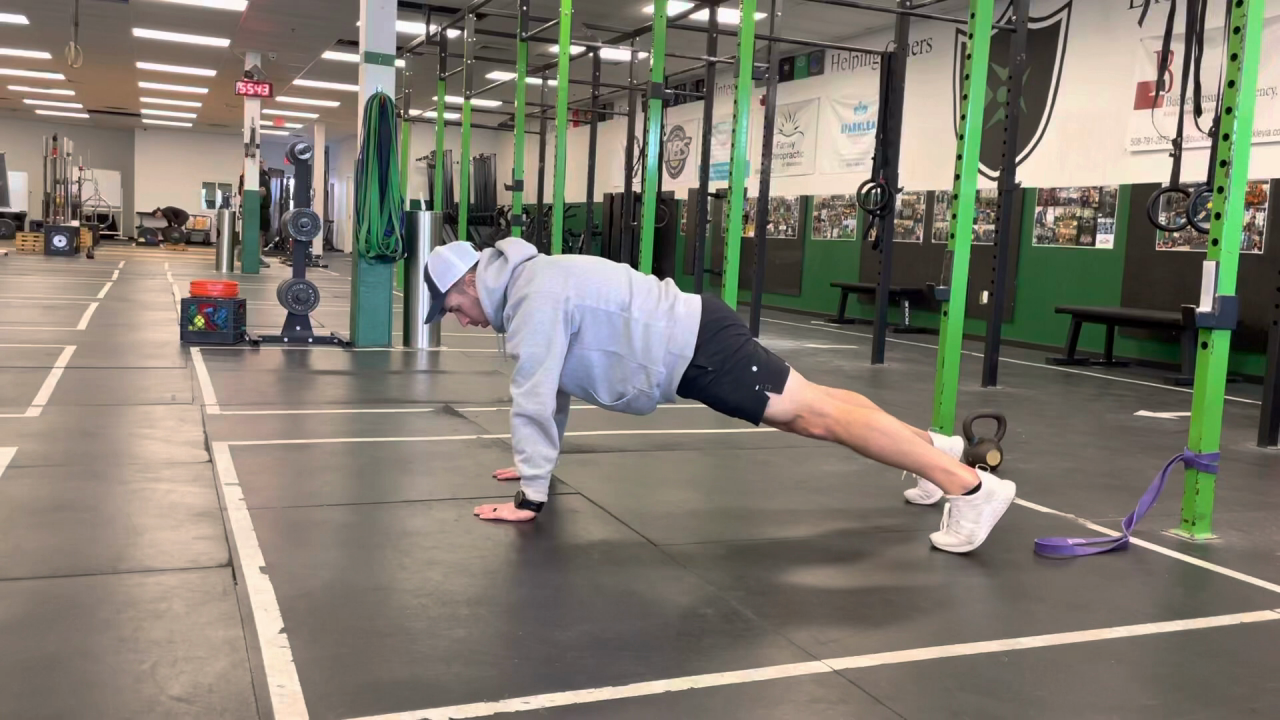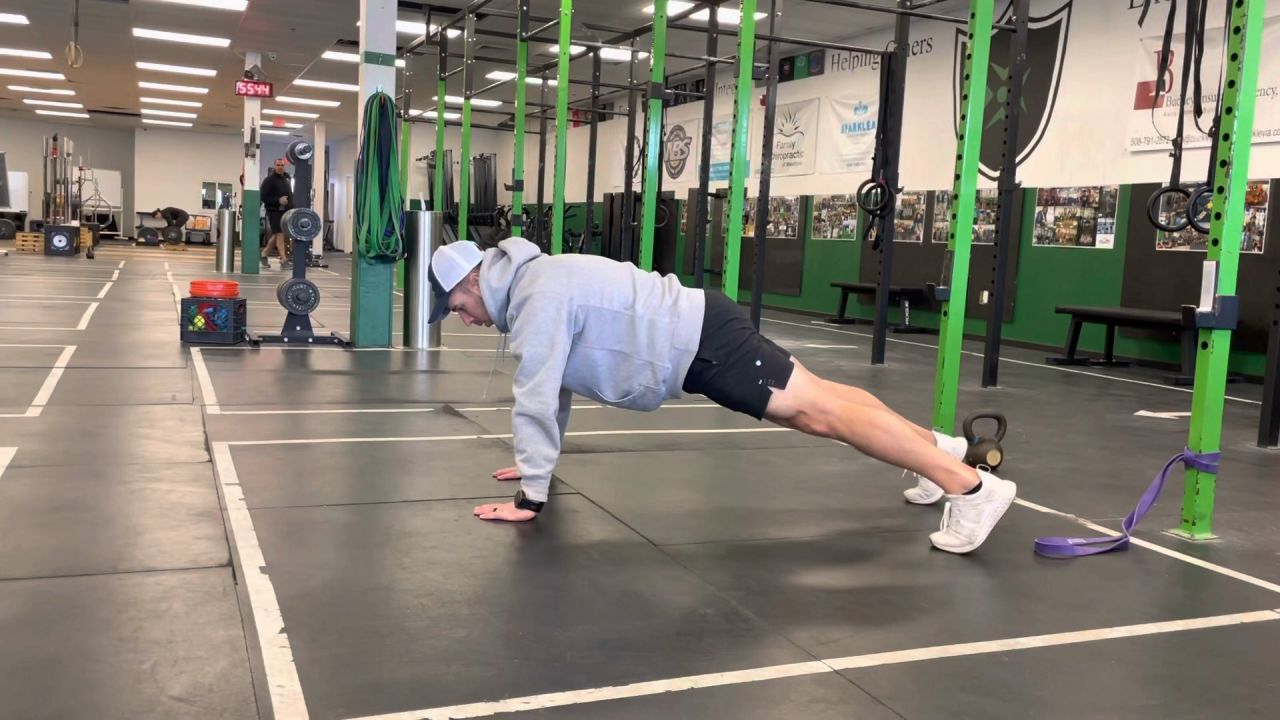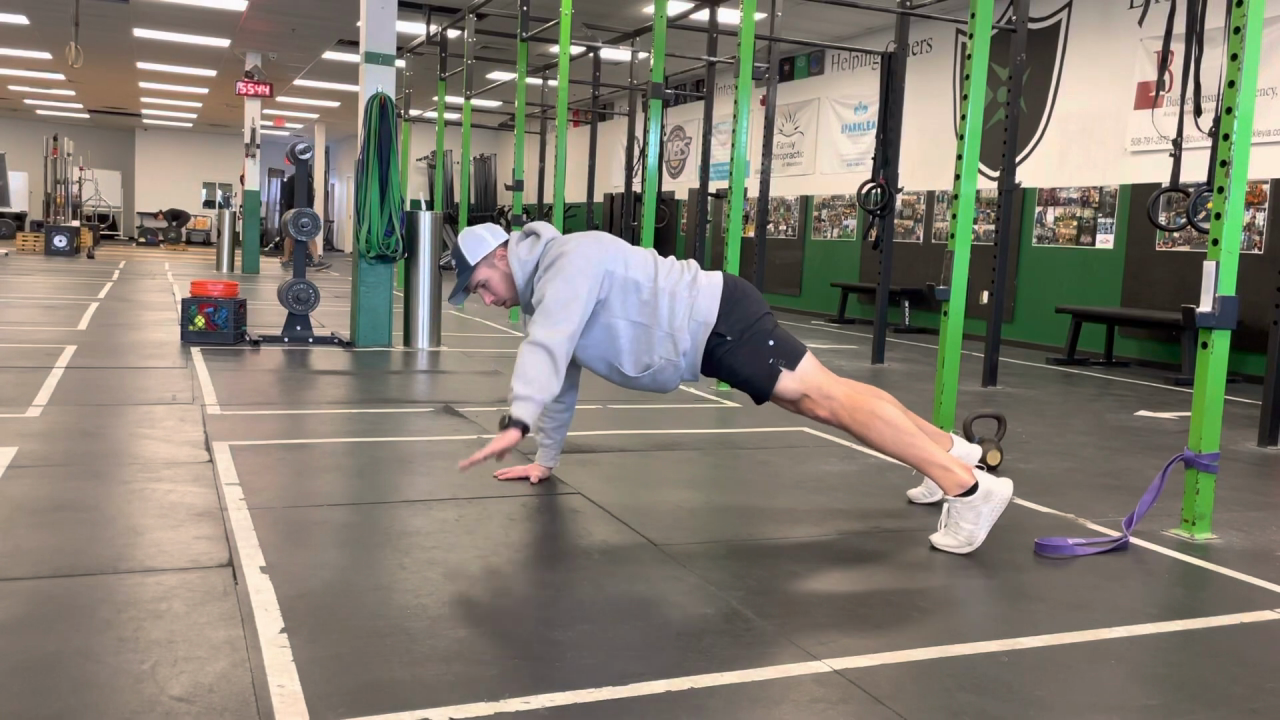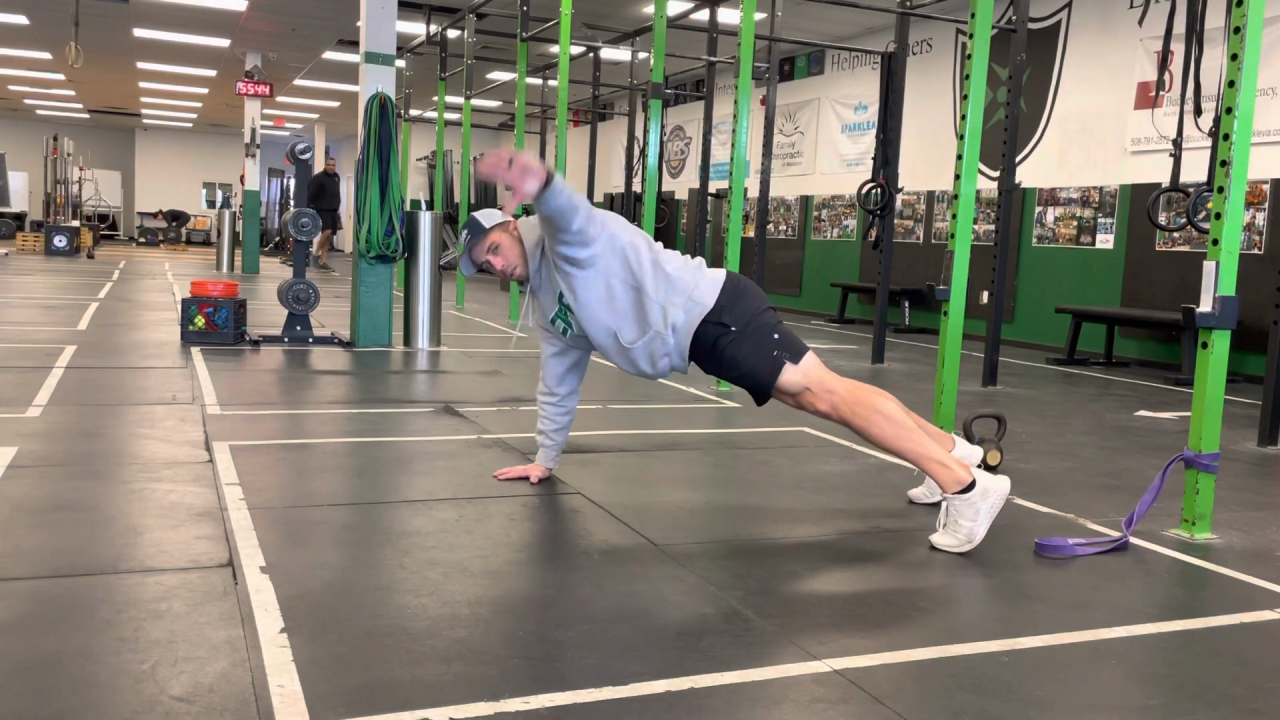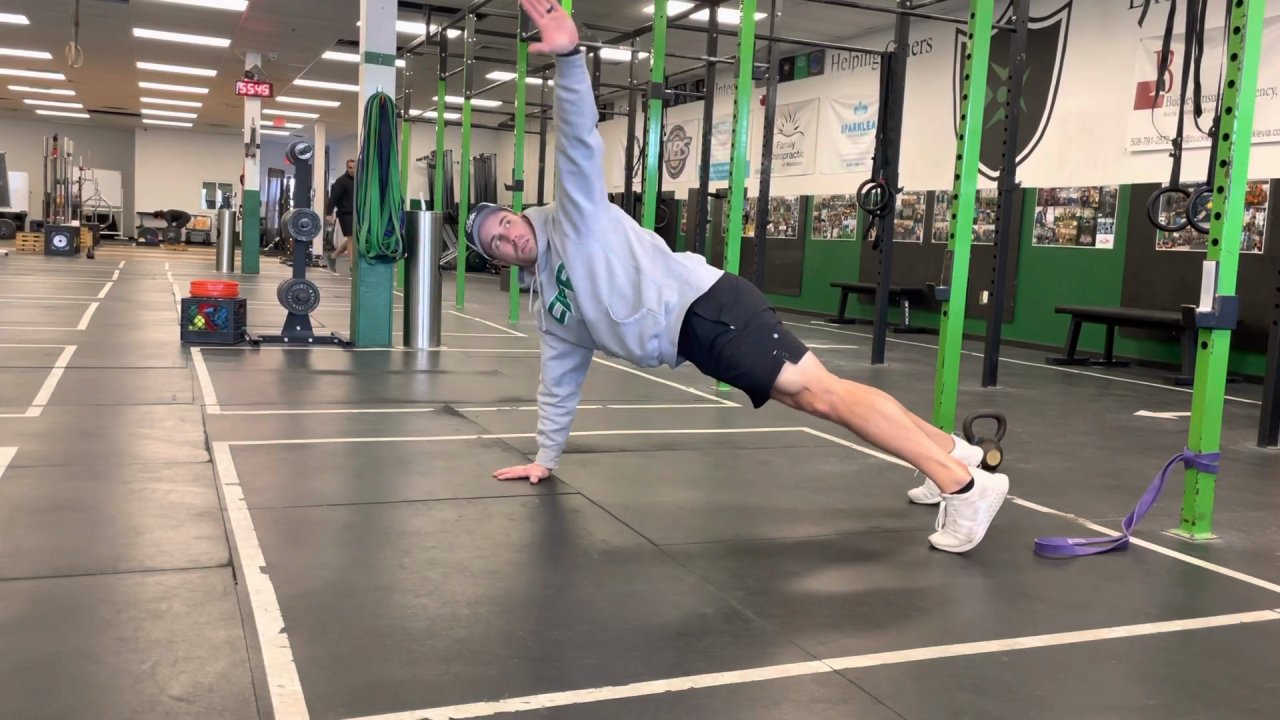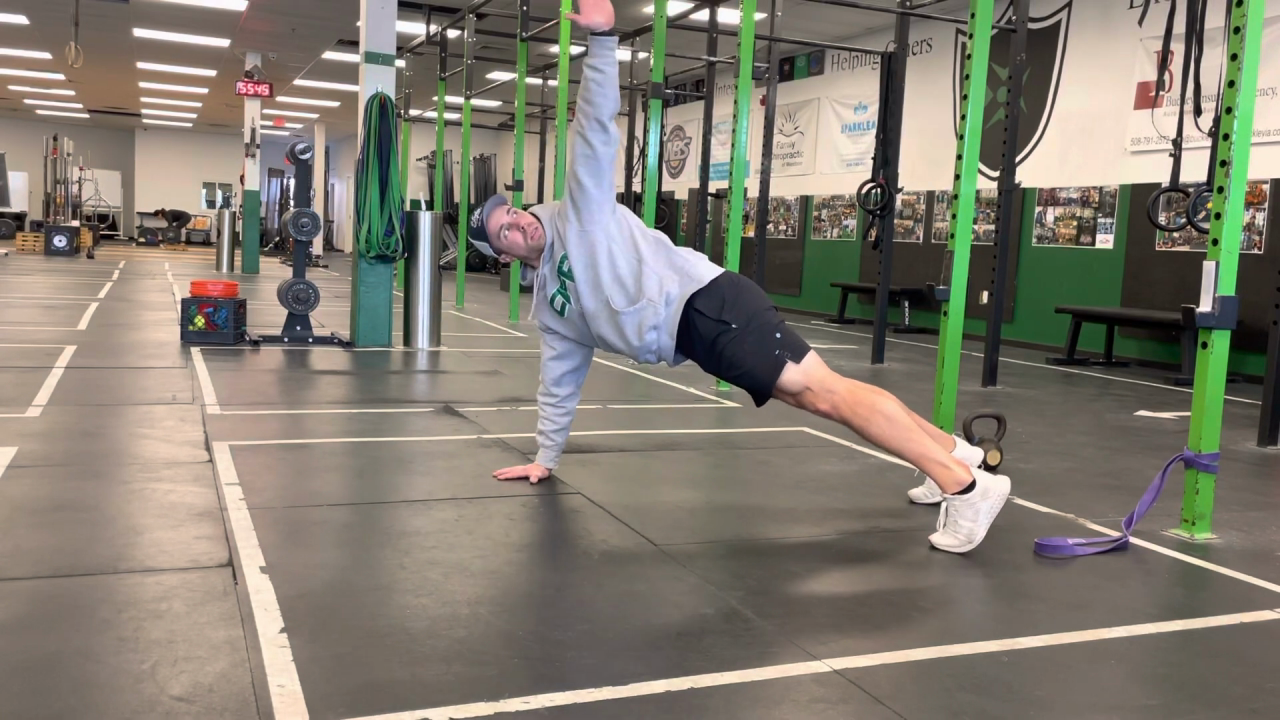
dt=0.4s
person 1, frame 1
left shoulder: (532, 295)
right shoulder: (530, 286)
left elbow: (533, 399)
right elbow: (555, 385)
left wrist: (530, 495)
right wrist: (538, 460)
left hip: (695, 349)
right hip: (689, 342)
left knee: (813, 413)
right knee: (810, 403)
left ankle: (970, 487)
right ankle: (933, 446)
person 1, frame 2
left shoulder: (537, 296)
right shoulder: (533, 283)
left elbow: (535, 400)
right elbow: (554, 387)
left wrist: (529, 496)
right wrist: (536, 461)
left hip: (700, 341)
right hip: (694, 339)
left knee: (817, 411)
right knee: (815, 394)
left ankle: (970, 487)
right ankle: (936, 446)
person 1, frame 3
left shoulder: (568, 260)
right shoulder: (544, 292)
left elbow: (547, 347)
right elbow: (560, 375)
left wrist: (516, 421)
right wrist: (545, 458)
left hip: (717, 318)
right hip: (706, 331)
left knee: (822, 396)
right knee: (821, 393)
left ankle: (967, 484)
right ankle: (950, 447)
person 1, frame 4
left shoulder: (569, 235)
right shoulder: (548, 296)
left elbow: (565, 213)
right elbow: (558, 378)
left wrist: (537, 182)
right wrist: (545, 455)
left hip: (716, 310)
right hip: (702, 337)
left knee: (822, 391)
right knee: (818, 397)
left ankle: (963, 481)
right ankle: (951, 450)
person 1, frame 5
left shoulder: (571, 220)
right shoulder: (550, 303)
left elbow: (579, 140)
right elbow: (560, 381)
left wrist: (568, 58)
right wrist: (545, 457)
left hip: (707, 308)
right hip: (696, 338)
left knee: (820, 392)
right knee: (814, 400)
left ankle: (963, 482)
right ankle: (951, 453)
person 1, frame 6
left shoulder: (580, 212)
right shoulder: (550, 303)
left elbow: (595, 126)
right elbow: (560, 380)
right wrist: (545, 456)
left hip: (706, 303)
right hip: (691, 336)
left knee: (822, 390)
right knee: (813, 397)
left ankle: (965, 482)
right ankle: (952, 452)
